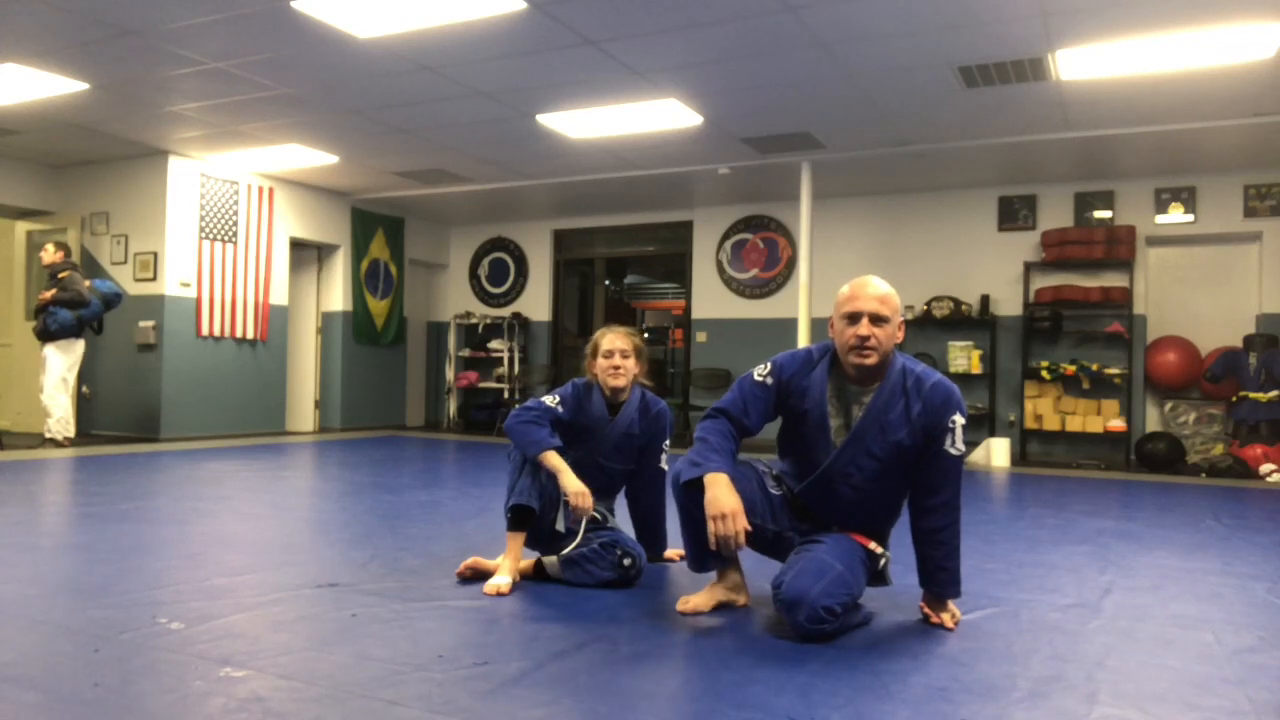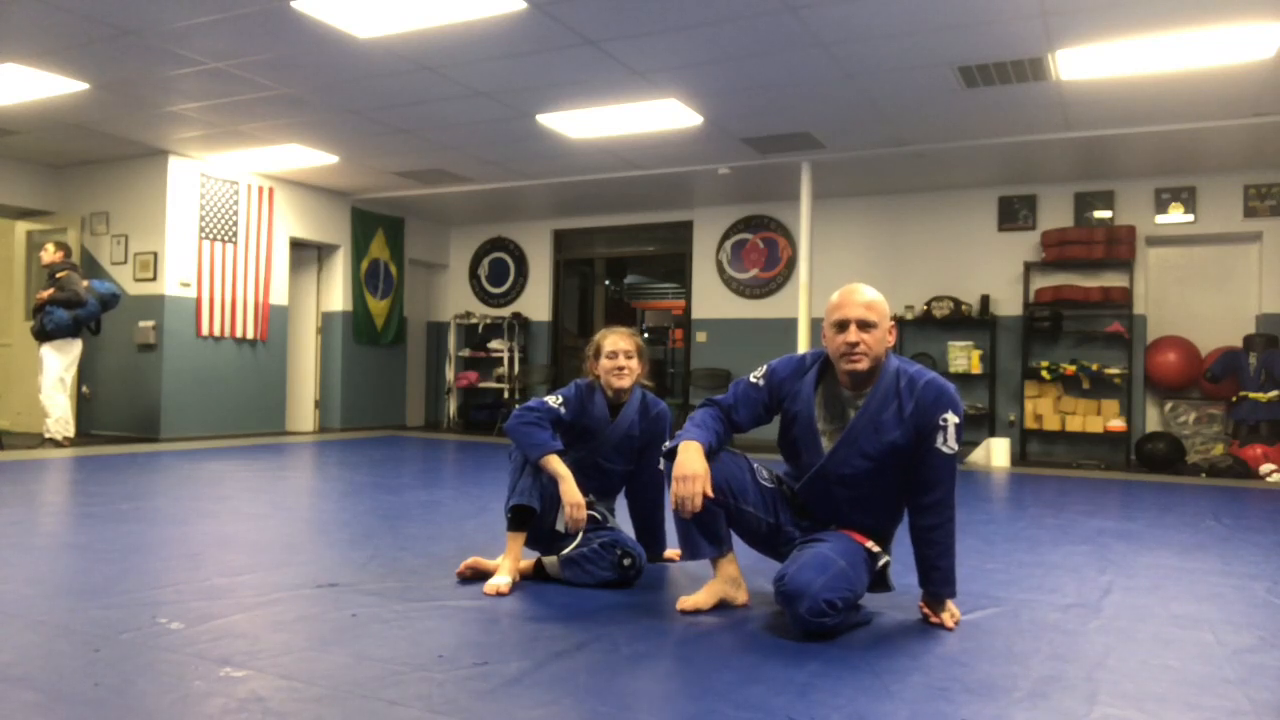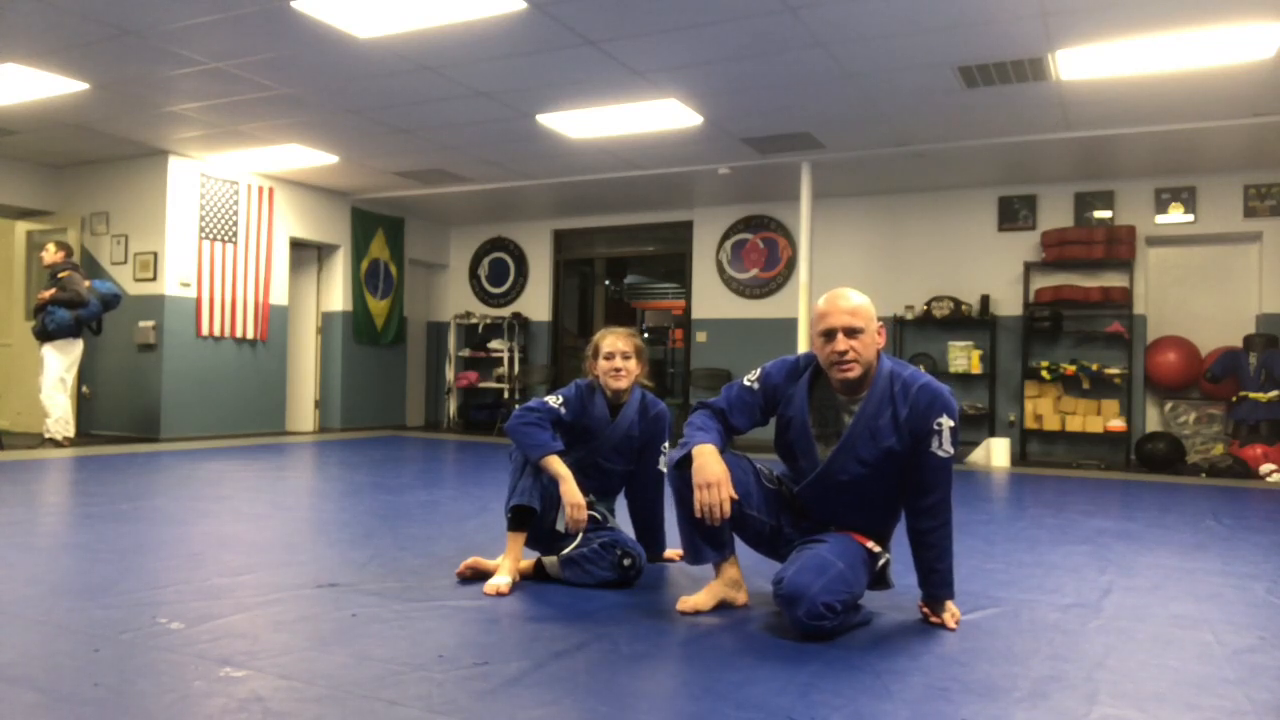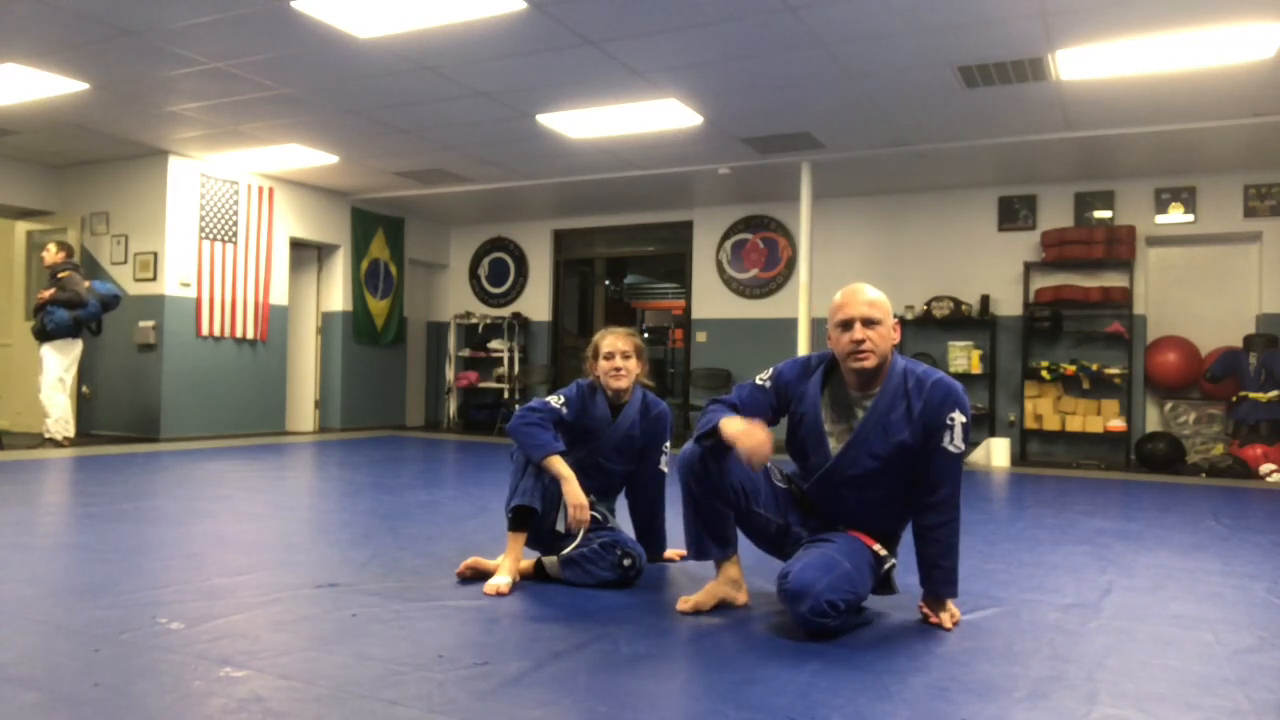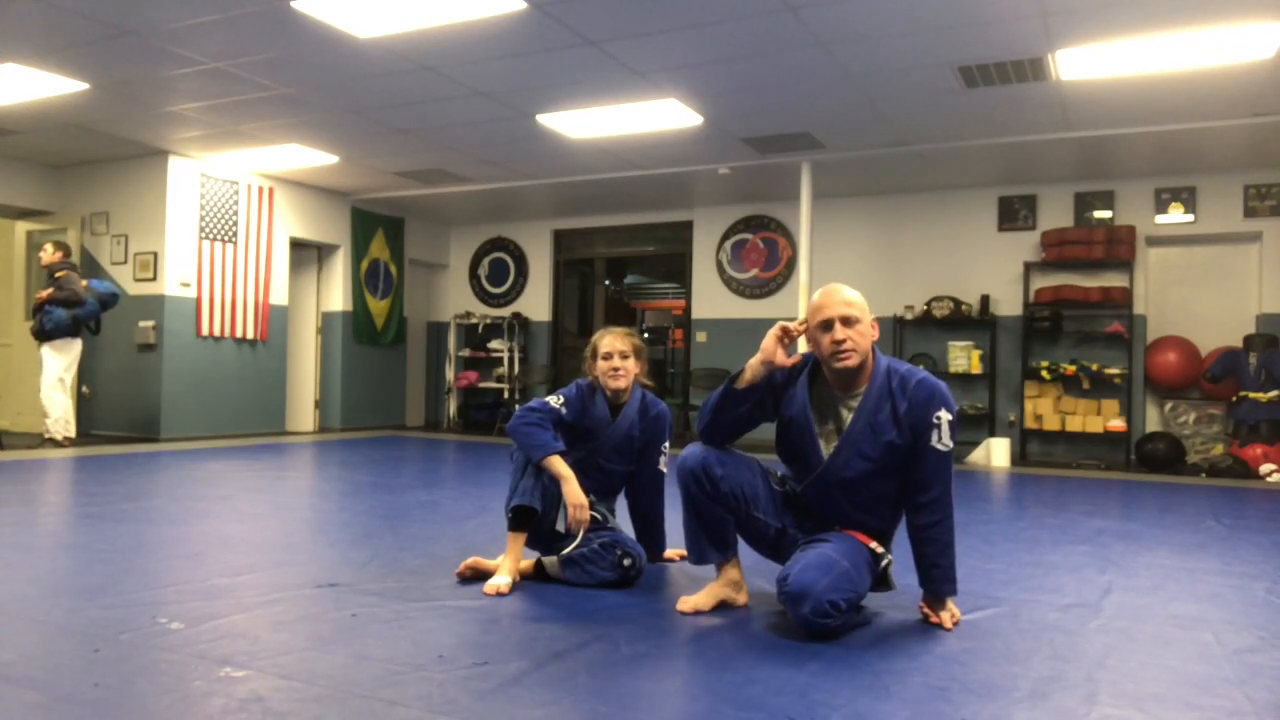
dt=1s
person 1, frame 1
left shoulder: (934, 398)
right shoulder: (796, 369)
left elbow: (935, 504)
right elbow: (723, 419)
left wrist: (939, 591)
right wrist: (717, 481)
left hip: (851, 534)
right hip: (786, 504)
left knee: (807, 607)
right knee: (691, 474)
right ankle: (729, 580)
person 1, frame 2
left shoulder: (929, 397)
right shoulder: (794, 373)
left elbow: (931, 503)
right elbow: (720, 410)
left wrist: (938, 592)
right wrist: (691, 446)
left hip: (853, 535)
right hip: (787, 509)
left knee: (807, 597)
right knee: (689, 459)
right ankle: (726, 577)
person 1, frame 3
left shoulder: (924, 400)
right shoulder: (788, 376)
left elbow: (928, 505)
right elbow: (713, 413)
left wrist: (937, 595)
right wrist: (705, 452)
left hip: (851, 536)
right hip: (786, 509)
left knee: (807, 602)
right knee: (688, 463)
right ankle: (727, 577)
person 1, frame 4
left shoulder: (936, 396)
right shoulder: (803, 375)
left elbow: (937, 504)
right elbow: (721, 409)
left wrist: (938, 593)
right wrist: (731, 426)
left hip: (859, 536)
right hip: (795, 510)
left knee: (809, 598)
right knee: (700, 456)
left ankle: (867, 576)
right ankle: (728, 577)
person 1, frame 5
left shoulder: (920, 395)
right shoulder: (790, 377)
left elbow: (929, 502)
right elbow: (711, 431)
left wrist: (937, 591)
right wrist: (759, 365)
left hip: (853, 535)
right hip: (788, 511)
left knee: (810, 598)
right knee: (697, 461)
right ankle: (729, 578)
person 2, frame 1
left shoulder: (654, 413)
right shoulder: (578, 394)
left elbow: (648, 485)
right elbow: (519, 420)
left wrist: (654, 547)
right wrist: (565, 474)
left hip: (589, 517)
right hip: (544, 507)
left knee: (631, 561)
right knee: (532, 443)
left ankle: (522, 567)
right ankle: (509, 562)
person 2, frame 2
left shoulder: (654, 413)
right shoulder: (579, 394)
left elbow: (647, 485)
right elbow: (521, 420)
left wrist: (654, 548)
right wrist: (565, 478)
left hip: (590, 515)
right hip: (544, 506)
left knee: (630, 560)
right knee: (532, 445)
left ankle: (522, 567)
right ankle: (509, 561)
person 2, frame 3
left shoulder: (653, 414)
right shoulder: (579, 395)
left elbow: (647, 485)
right elbow: (521, 420)
left wrist: (654, 548)
right wrist: (565, 478)
left hip: (591, 515)
right hip: (544, 506)
left knee: (630, 560)
right knee: (533, 446)
left ankle: (522, 568)
right ankle: (509, 562)
person 2, frame 4
left shoulder: (655, 413)
right shoulder: (581, 395)
left elbow: (648, 485)
right elbow: (524, 421)
left wrist: (654, 548)
right wrist: (568, 479)
left hip: (591, 515)
right hip: (545, 506)
left knee: (630, 560)
right knee: (535, 447)
left ankle: (523, 568)
right ankle: (509, 562)
person 2, frame 5
left shoulder: (654, 413)
right shoulder: (580, 395)
left elbow: (647, 486)
right elbow: (523, 421)
left wrist: (654, 548)
right wrist: (567, 478)
left hip: (591, 515)
right hip: (546, 505)
left knee: (630, 560)
right knee: (535, 448)
left ankle: (524, 567)
right ankle: (509, 562)
person 3, frame 1
left shoulder: (70, 276)
right shoulder: (54, 279)
left elbow: (83, 297)
right elbow: (42, 311)
left wrist: (52, 297)
right wrist: (43, 302)
left hip: (65, 343)
right hip: (52, 343)
left knee: (54, 392)
right knee: (53, 392)
left ankle: (58, 438)
right ankle: (59, 436)
person 3, frame 2
left shoulder: (68, 276)
right shoulder: (53, 279)
left elbow: (79, 297)
right elbow: (40, 311)
left wrist: (49, 297)
right wrist: (41, 302)
left hip: (62, 343)
right hip: (50, 343)
left knee: (52, 391)
right knee: (52, 392)
left ankle: (58, 438)
right ankle: (61, 436)
person 3, frame 3
left shoulder: (69, 276)
right shoulder: (55, 279)
left elbow: (81, 297)
right elbow: (40, 310)
left wrist: (51, 297)
right wrist: (42, 302)
left hip: (64, 343)
right hip: (52, 343)
left knee: (52, 391)
right knee: (55, 392)
left ankle: (58, 437)
right ankle: (60, 436)
person 3, frame 4
left shoulder: (69, 276)
right shoulder: (55, 278)
left elbow: (80, 297)
right elbow: (40, 310)
left wrist: (51, 297)
right wrist: (42, 301)
left hip: (62, 343)
right hip: (51, 343)
left knee: (51, 390)
right knee: (55, 391)
left ankle: (58, 437)
right ankle: (61, 436)
person 3, frame 5
left shoulder: (66, 275)
right shoulder: (54, 278)
left elbow: (79, 296)
right elbow: (39, 311)
left wrist: (49, 296)
right wrist: (40, 301)
left hip: (62, 342)
right hip: (52, 342)
left knee: (51, 390)
right knee: (59, 391)
left ankle: (58, 437)
right ankle: (63, 436)
